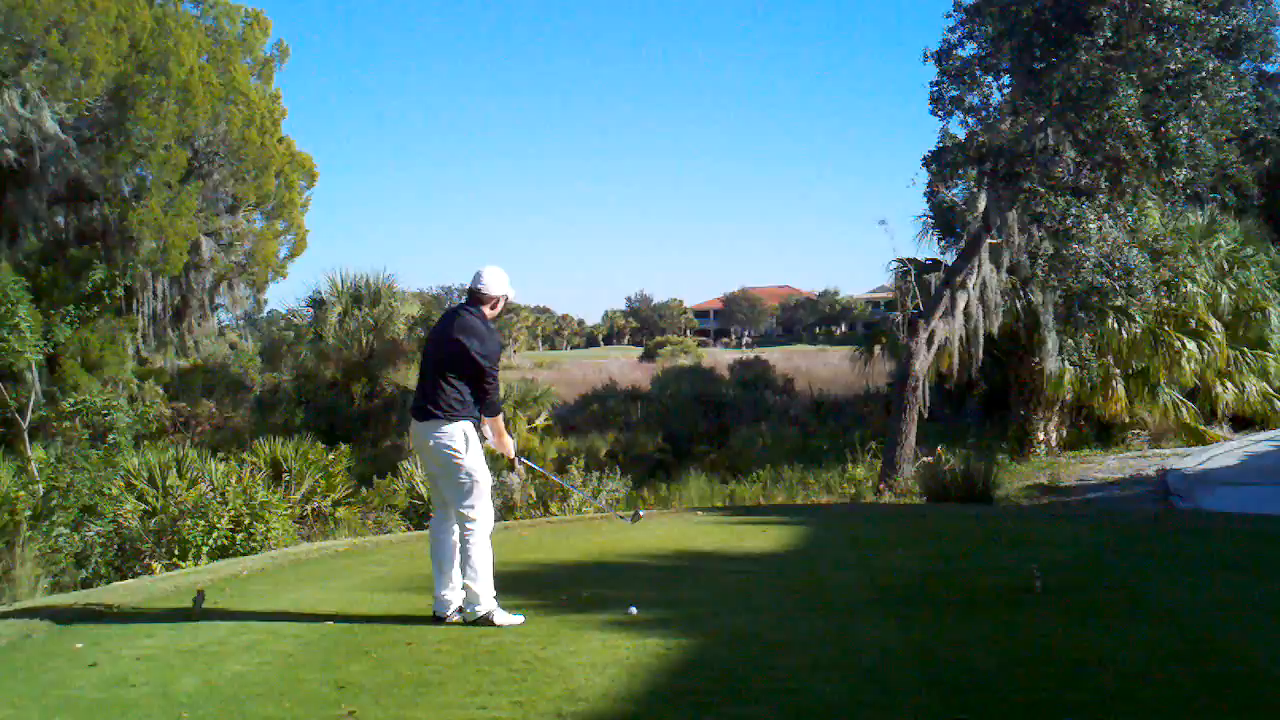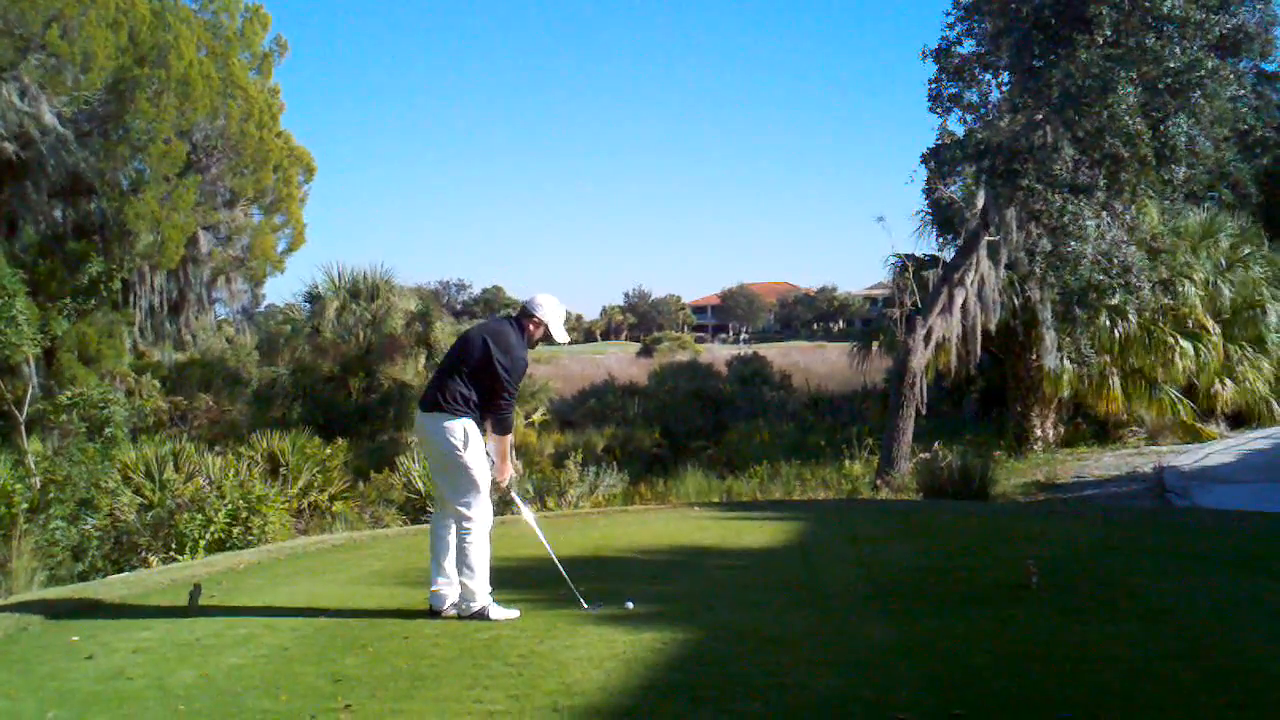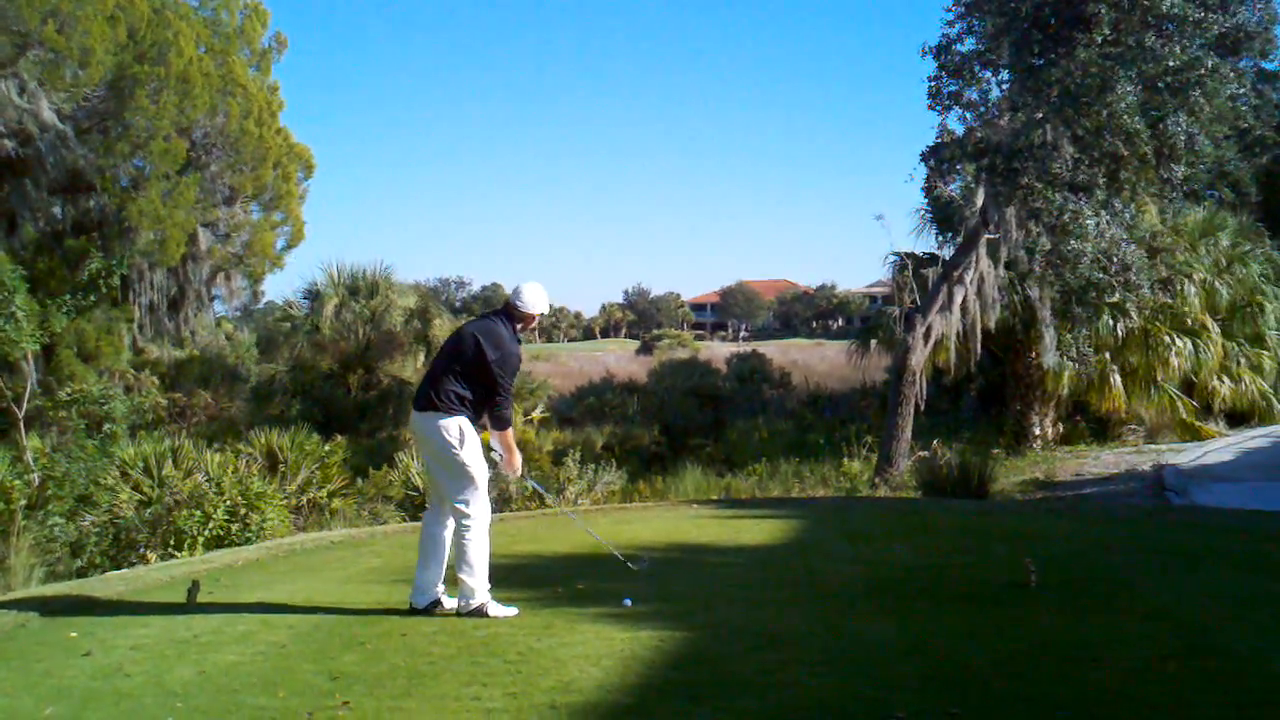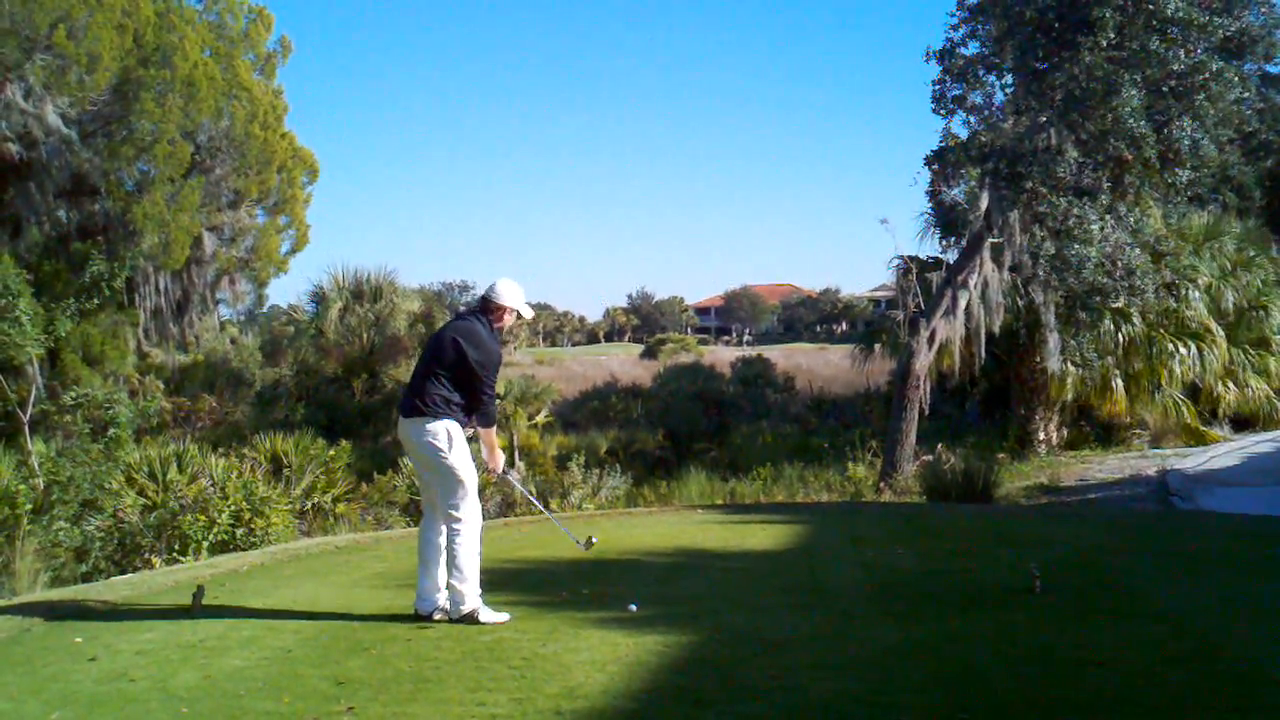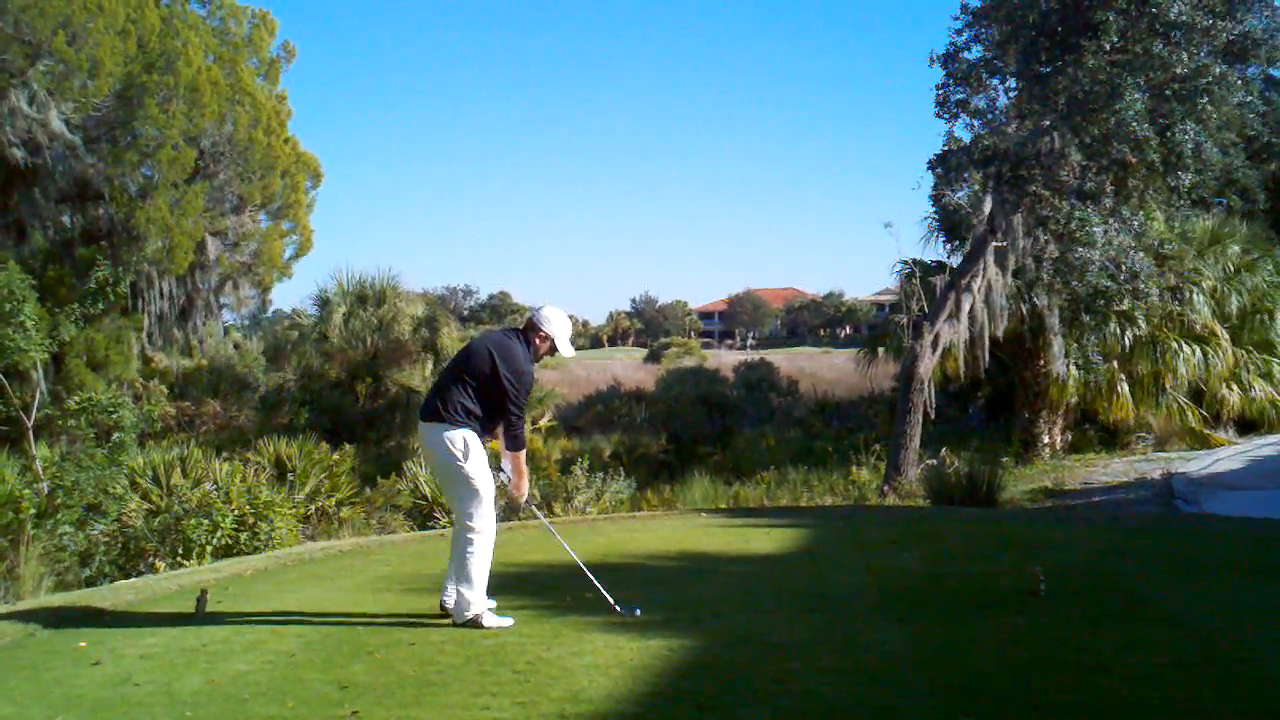
dt=1s
person 1, frame 1
left shoulder: (448, 321)
right shoulder: (483, 335)
right elbow: (488, 394)
left wrist: (489, 431)
right wrist: (502, 438)
left hip: (424, 426)
right hip: (452, 430)
left knee: (445, 516)
right knee: (476, 519)
left ankle: (447, 604)
right ankle: (480, 607)
person 1, frame 2
left shoulder: (493, 329)
right shoulder: (513, 349)
right elbow: (502, 411)
left wrist: (493, 450)
right wrist: (504, 461)
left hip: (431, 419)
right hip: (454, 424)
left knee: (448, 511)
right knee: (475, 515)
left ankle: (444, 597)
right ankle: (475, 603)
person 1, frame 3
left shoulder: (482, 326)
right shoulder: (506, 347)
right elbow: (500, 407)
left wrist: (498, 442)
right wrist: (511, 453)
left hip: (425, 416)
right hip: (449, 422)
left knee: (441, 508)
right knee: (473, 511)
left ankle: (426, 595)
right ankle: (475, 599)
person 1, frame 4
left shoulder: (459, 326)
right shoulder: (484, 343)
right elbow: (485, 403)
left wrist: (481, 440)
right wrist: (494, 450)
left hip: (414, 423)
right hip: (437, 426)
left knee: (436, 514)
right knee: (464, 515)
left ankle: (430, 601)
right ankle: (465, 605)
person 1, frame 5
left shoulder: (499, 341)
right shoulder: (518, 363)
right elbow: (514, 424)
left wrist: (507, 458)
right wrist: (520, 477)
left hip: (434, 428)
right hip: (453, 433)
left knee: (469, 516)
right knee: (479, 522)
left ankle: (454, 594)
right ankle: (469, 610)
